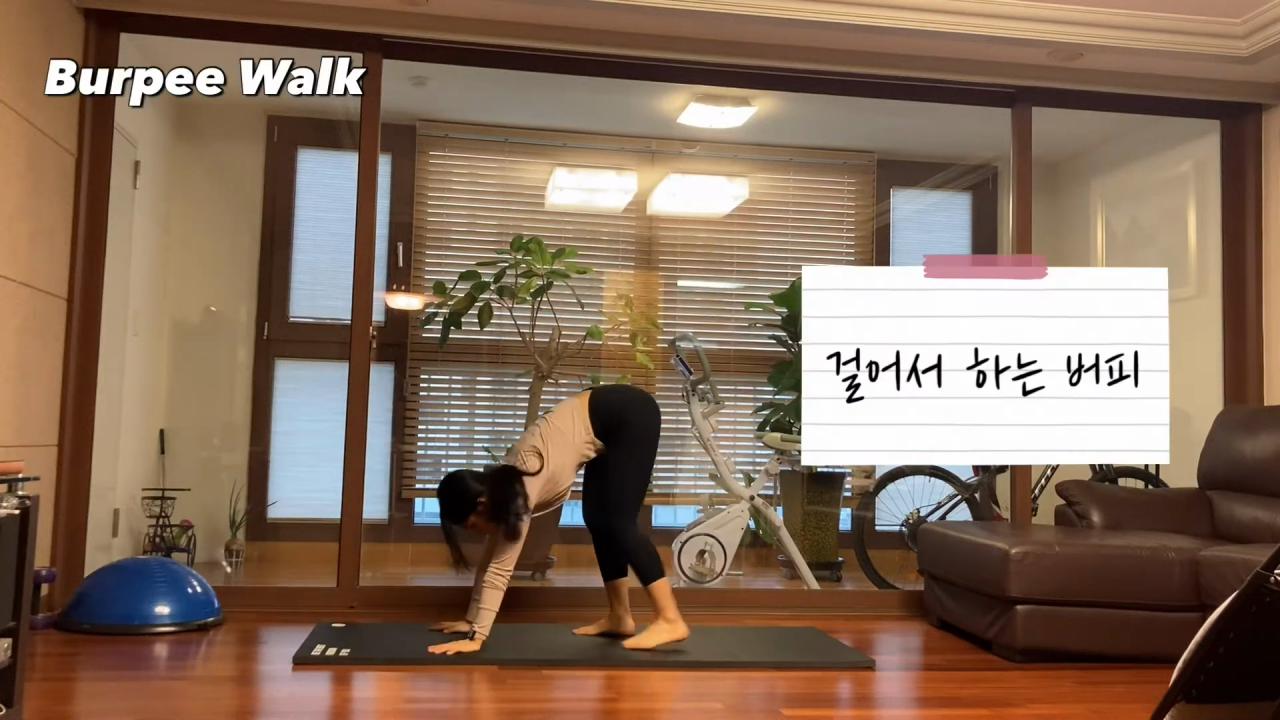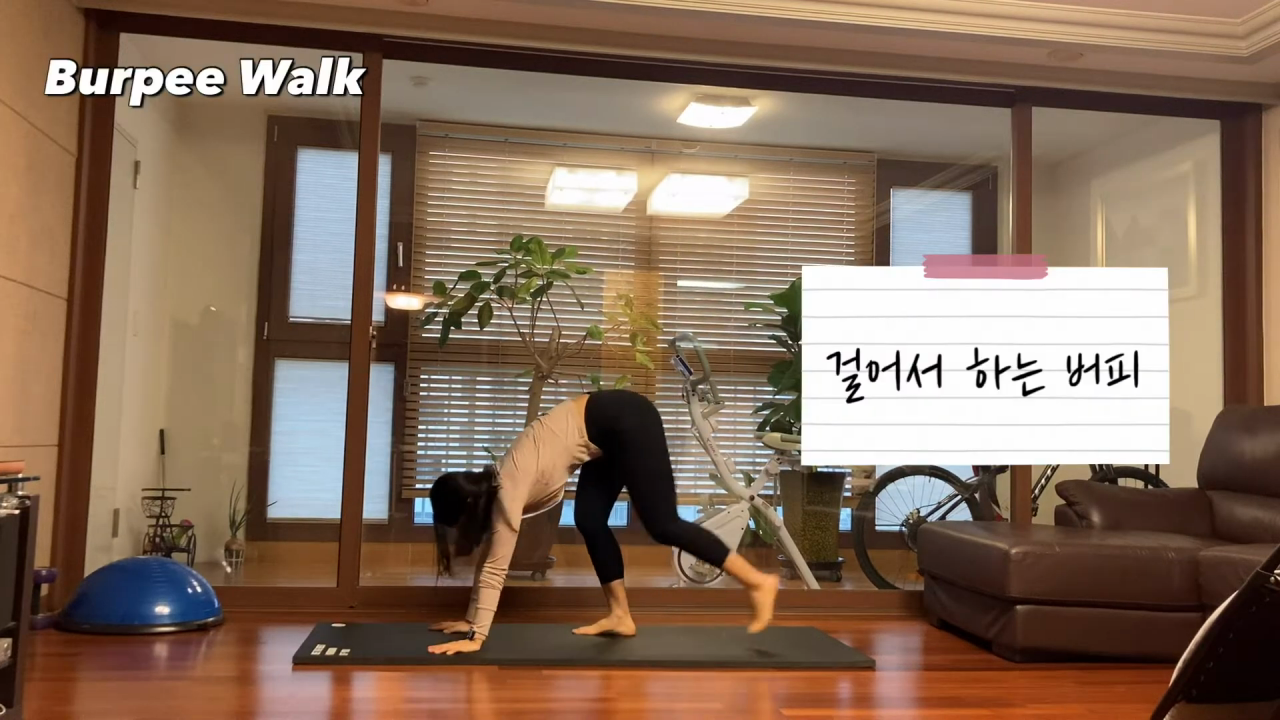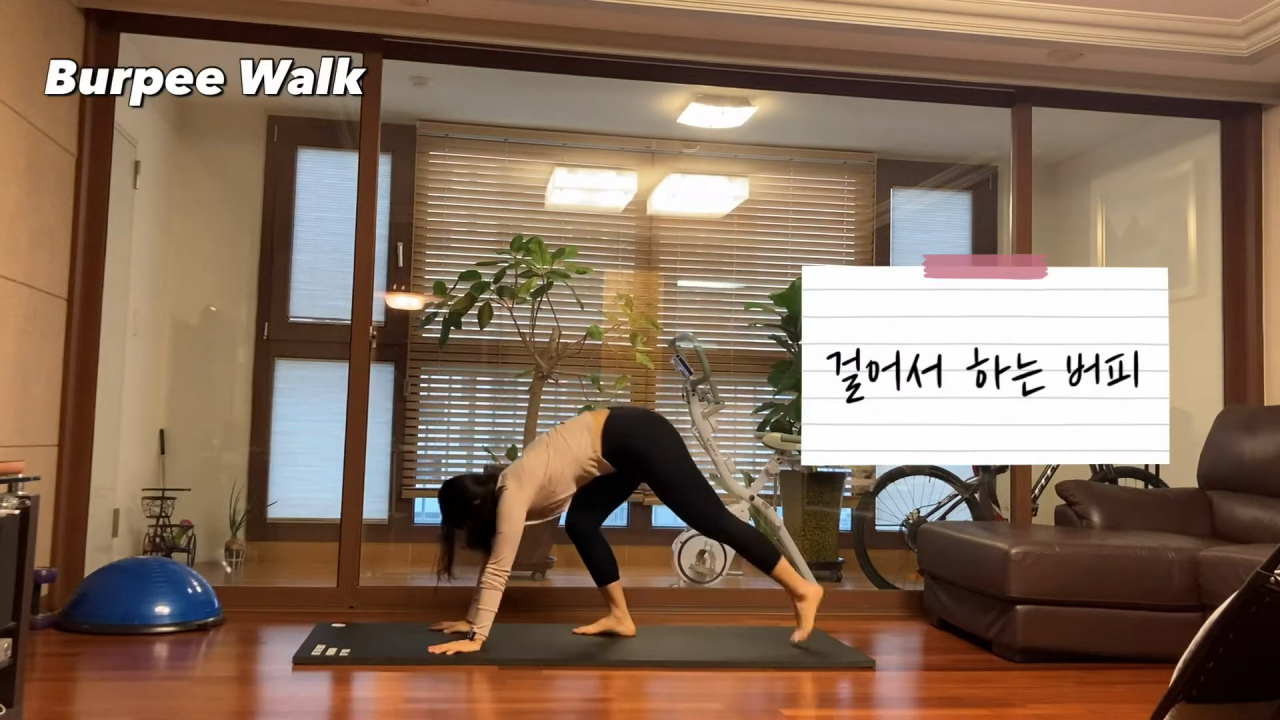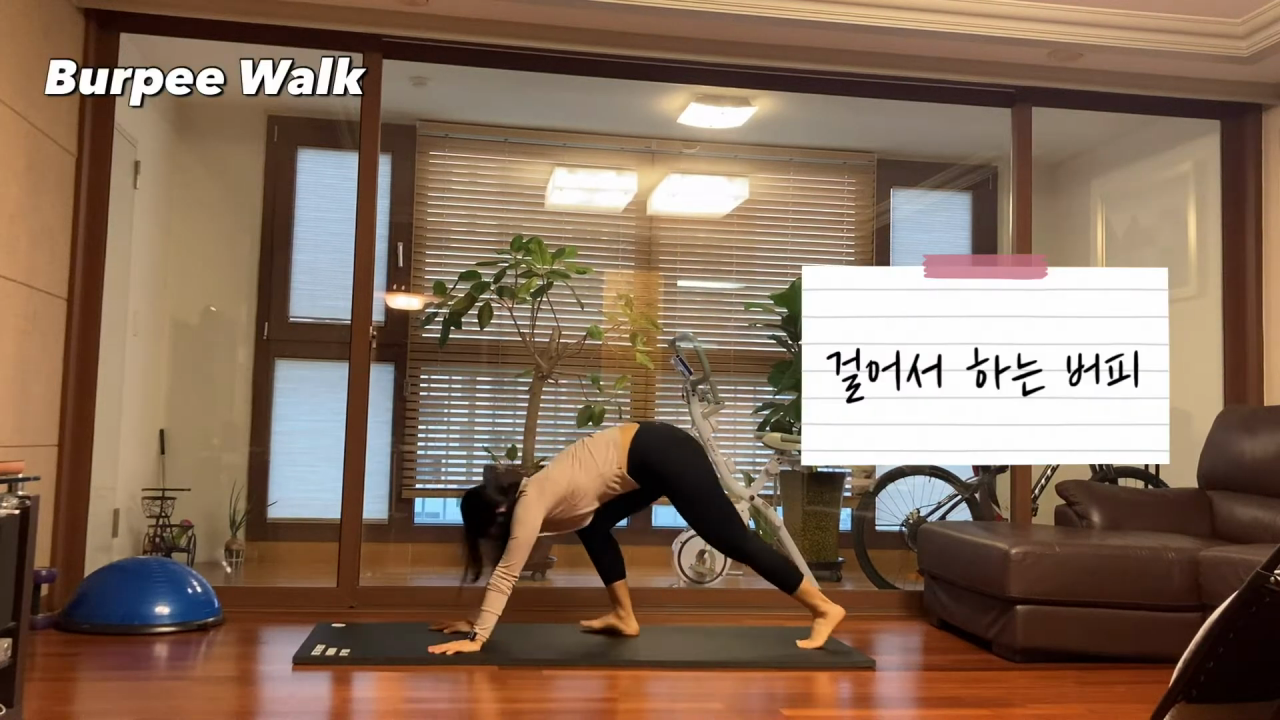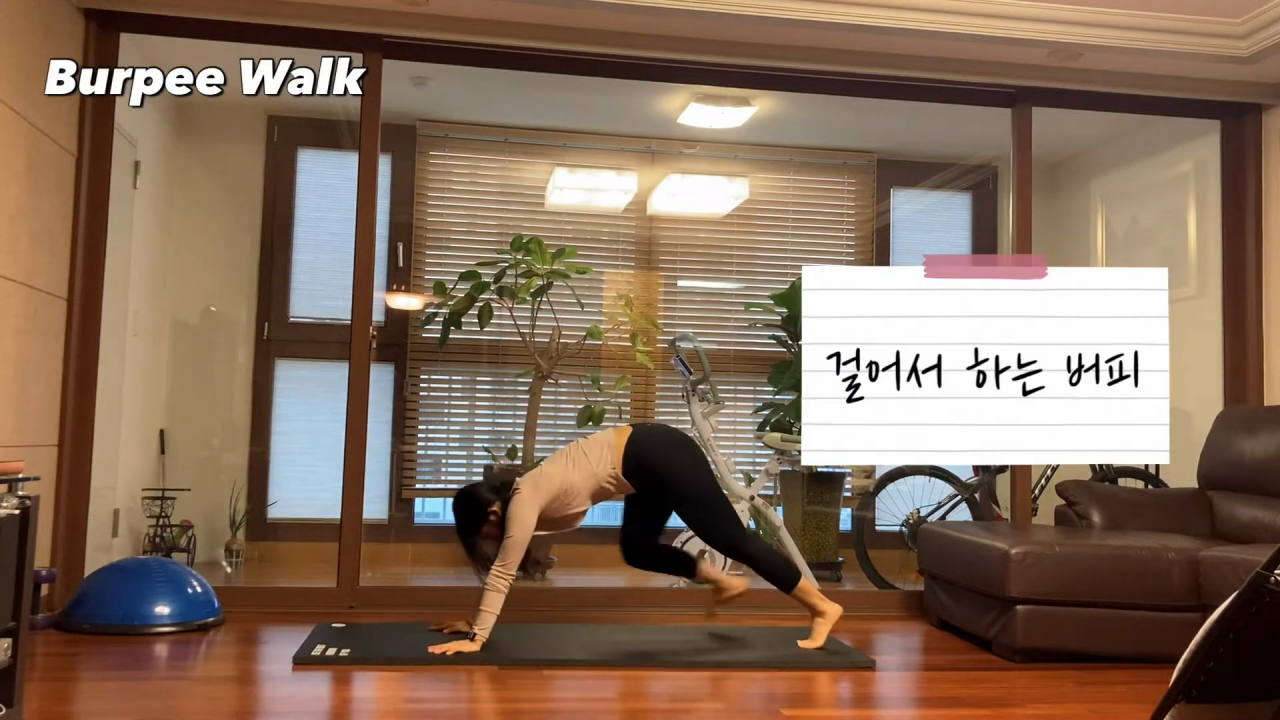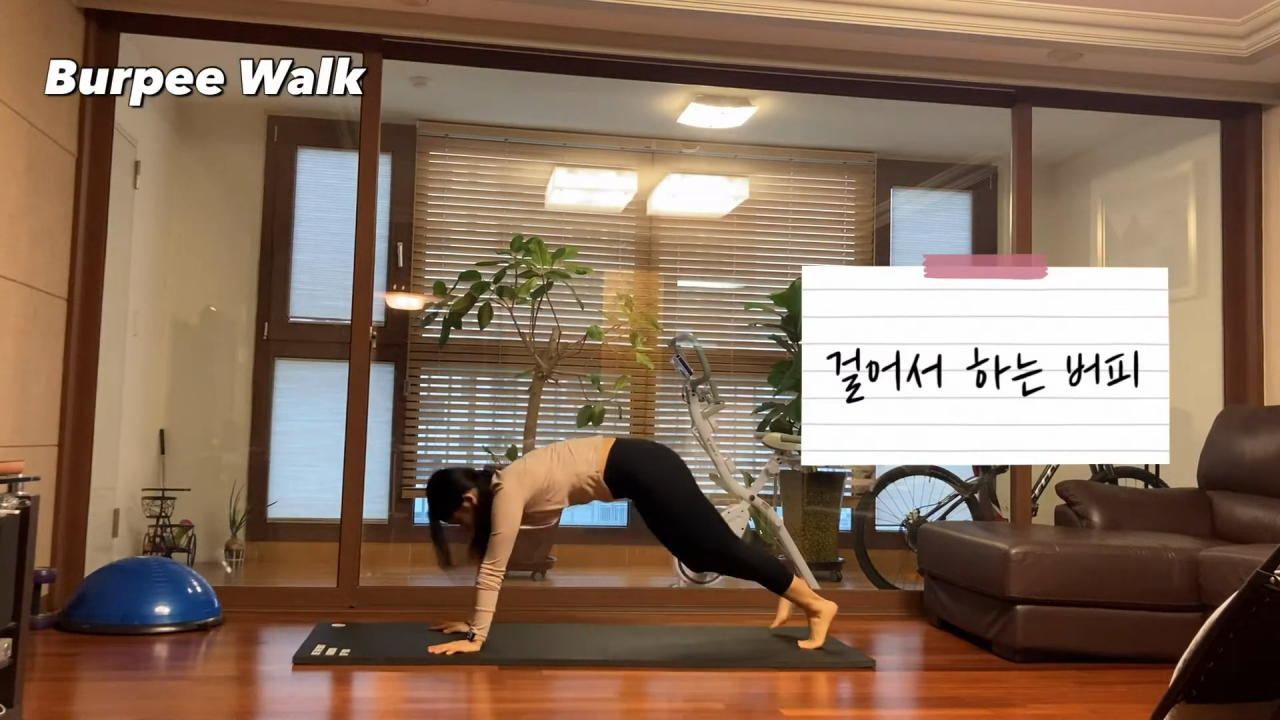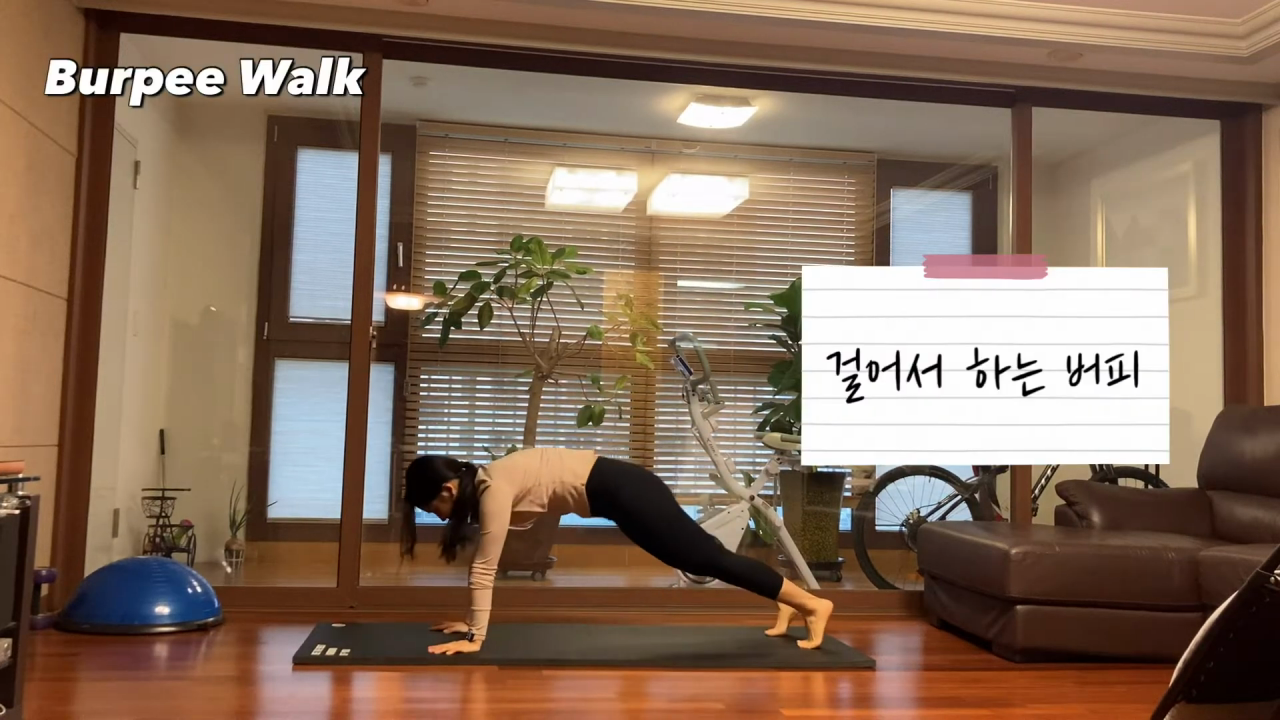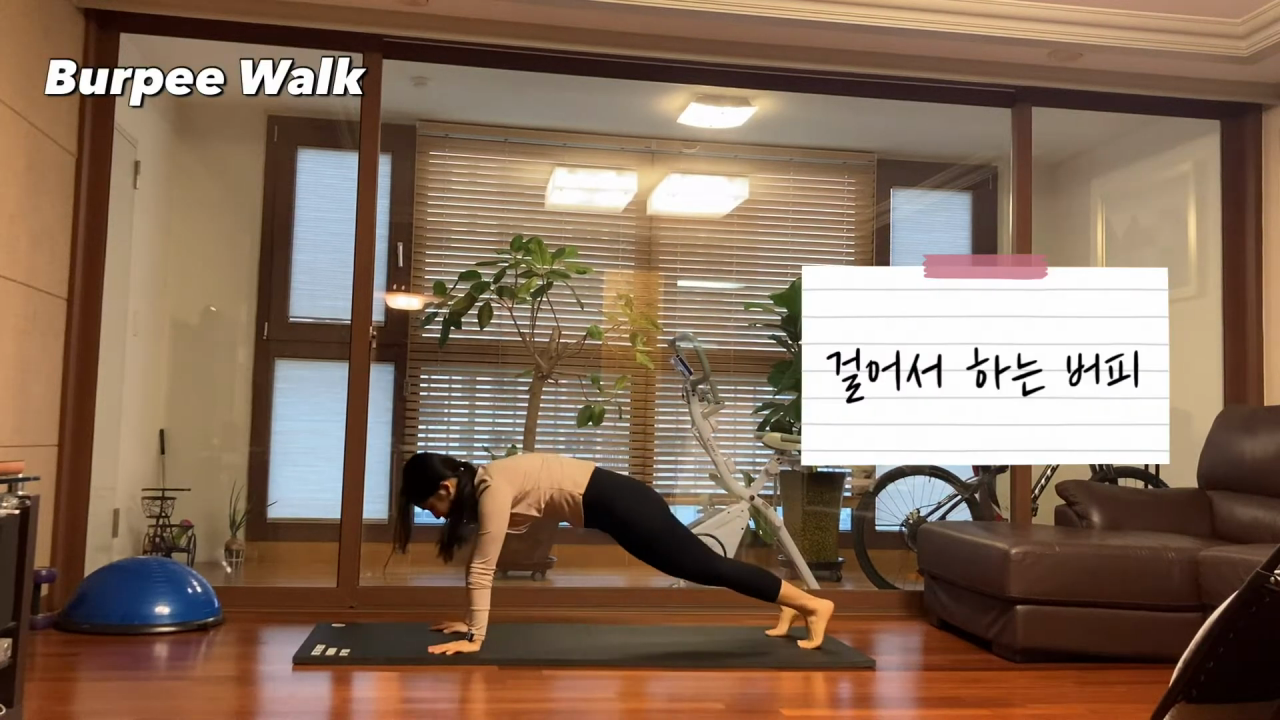
dt=0.2s
person 1, frame 1
left shoulder: (511, 497)
right shoulder: (502, 484)
left elbow: (499, 571)
right elbow: (491, 561)
left wrist: (475, 637)
right wrist: (471, 621)
left hip: (630, 414)
right hip: (606, 414)
left knee: (615, 522)
right knee: (598, 520)
left ankle: (670, 619)
right ankle: (621, 617)
person 1, frame 2
left shoulder: (506, 494)
right shoulder: (492, 488)
left elbow: (496, 570)
right elbow: (490, 564)
left wrist: (475, 636)
right wrist: (471, 620)
left hip: (625, 419)
right hip: (608, 420)
left knee: (660, 523)
right knee: (589, 519)
left ankle: (758, 583)
right ankle: (620, 616)
person 1, frame 3
left shoulder: (511, 495)
right shoulder: (500, 490)
left elbow: (498, 570)
right elbow: (496, 567)
left wrist: (475, 637)
right wrist: (473, 620)
left hip: (635, 439)
right hip: (626, 438)
left knee: (714, 521)
right knee: (581, 525)
left ankle: (803, 592)
right ankle: (619, 617)
person 1, frame 4
left shoulder: (529, 504)
right shoulder: (526, 499)
left elbow: (506, 574)
right elbow: (506, 573)
left wrist: (476, 637)
right wrist: (476, 622)
left hip: (662, 455)
right hip: (652, 451)
left knee: (734, 540)
right knee: (592, 527)
left ankle: (824, 609)
right ankle: (625, 616)
person 1, frame 5
left shoulder: (523, 501)
right shoulder: (520, 496)
left elbow: (502, 573)
right elbow: (501, 571)
left wrist: (477, 638)
right wrist: (477, 622)
left hip: (661, 456)
right hip: (652, 452)
left knee: (731, 540)
right knee: (637, 549)
left ankle: (822, 607)
right ankle: (721, 580)
person 1, frame 6
left shoulder: (506, 492)
right shoulder: (499, 486)
left elbow: (493, 569)
right elbow: (493, 568)
left wrist: (475, 637)
right wrist: (475, 622)
left hip: (644, 470)
right hip: (637, 467)
left knee: (721, 546)
right knee: (697, 556)
left ankle: (817, 607)
right ankle: (788, 593)
person 1, frame 7
left shoulder: (493, 488)
right shoulder: (482, 483)
left elbow: (485, 567)
right elbow: (484, 564)
left wrist: (475, 637)
right wrist: (472, 621)
left hip: (621, 490)
right hip: (615, 489)
left knee: (709, 558)
right knee: (701, 560)
left ankle: (811, 605)
right ankle: (786, 602)
person 1, frame 8
left shoulder: (492, 489)
right shoulder: (480, 485)
left elbow: (483, 568)
right elbow: (481, 566)
left wrist: (474, 637)
right wrist: (470, 621)
left hip: (618, 503)
right hip: (611, 502)
left knee: (706, 566)
right knee: (700, 566)
left ankle: (813, 605)
right ankle: (788, 604)
